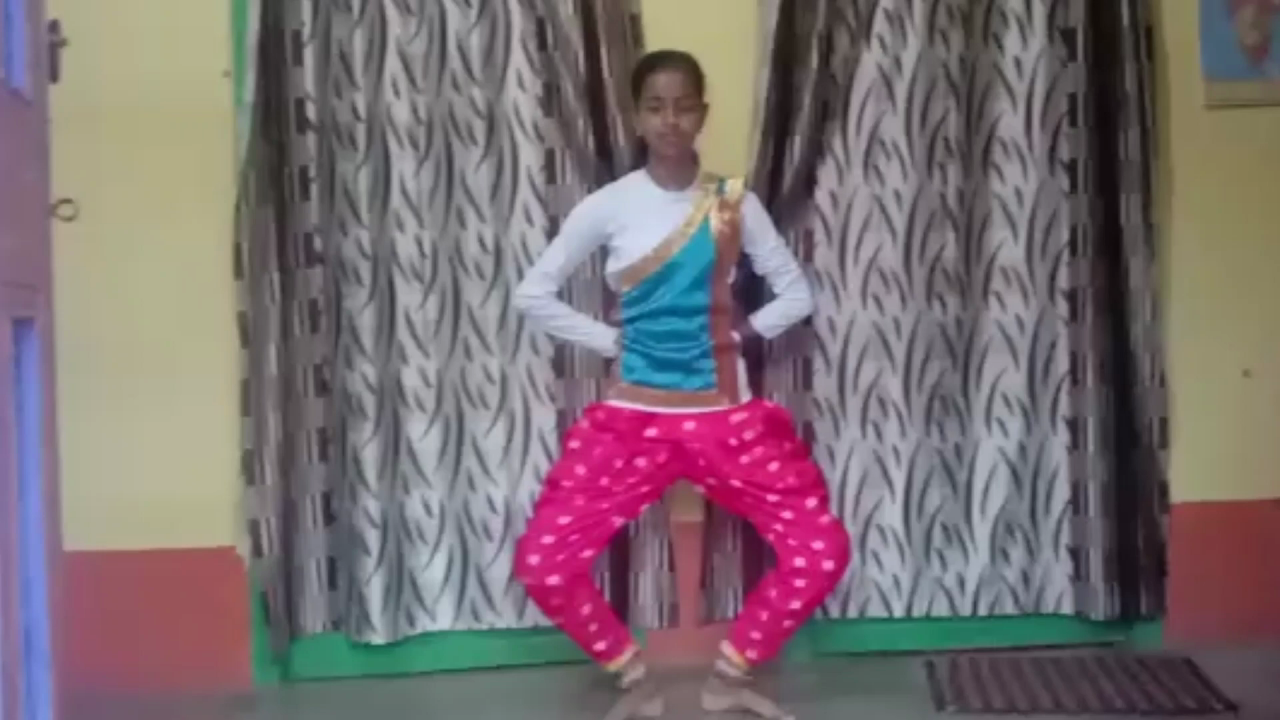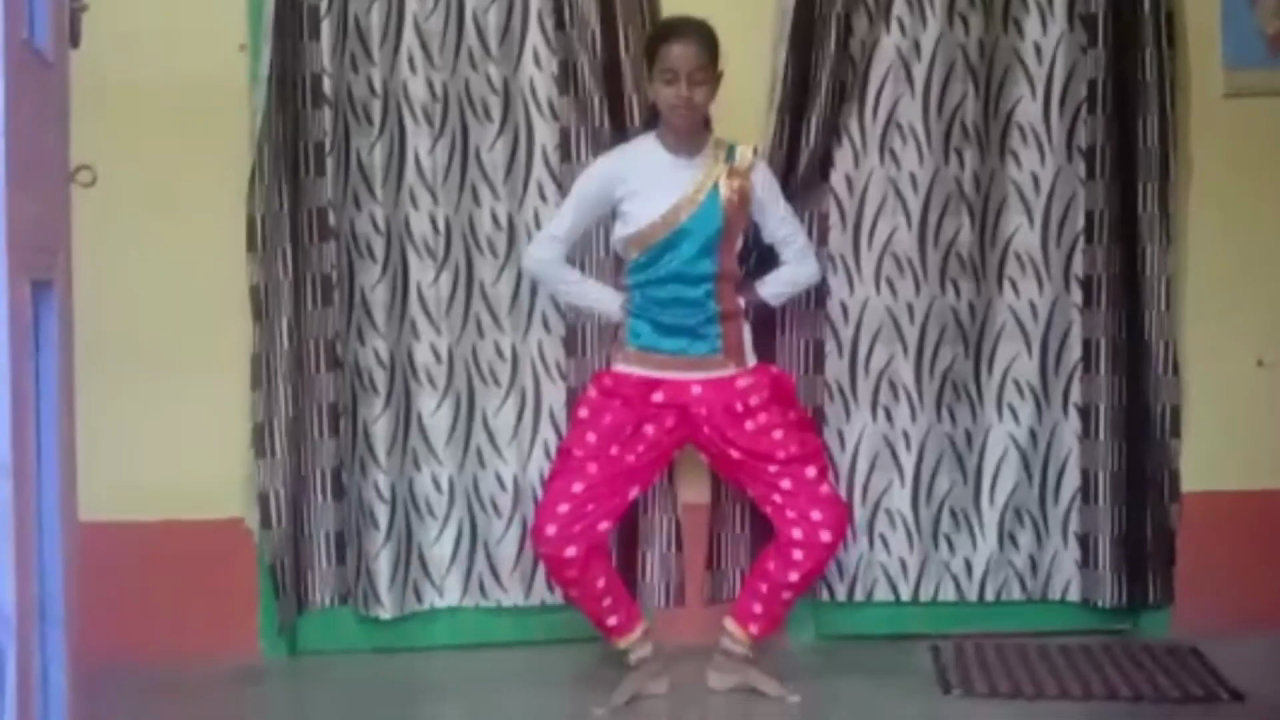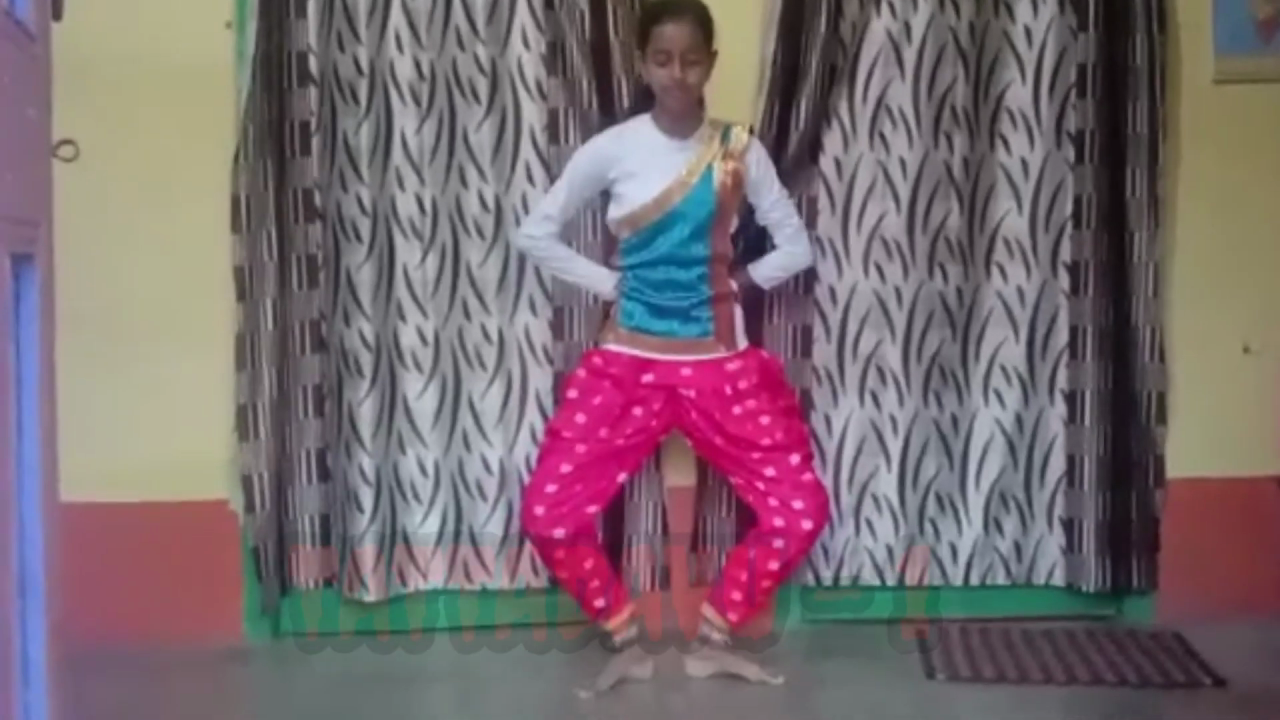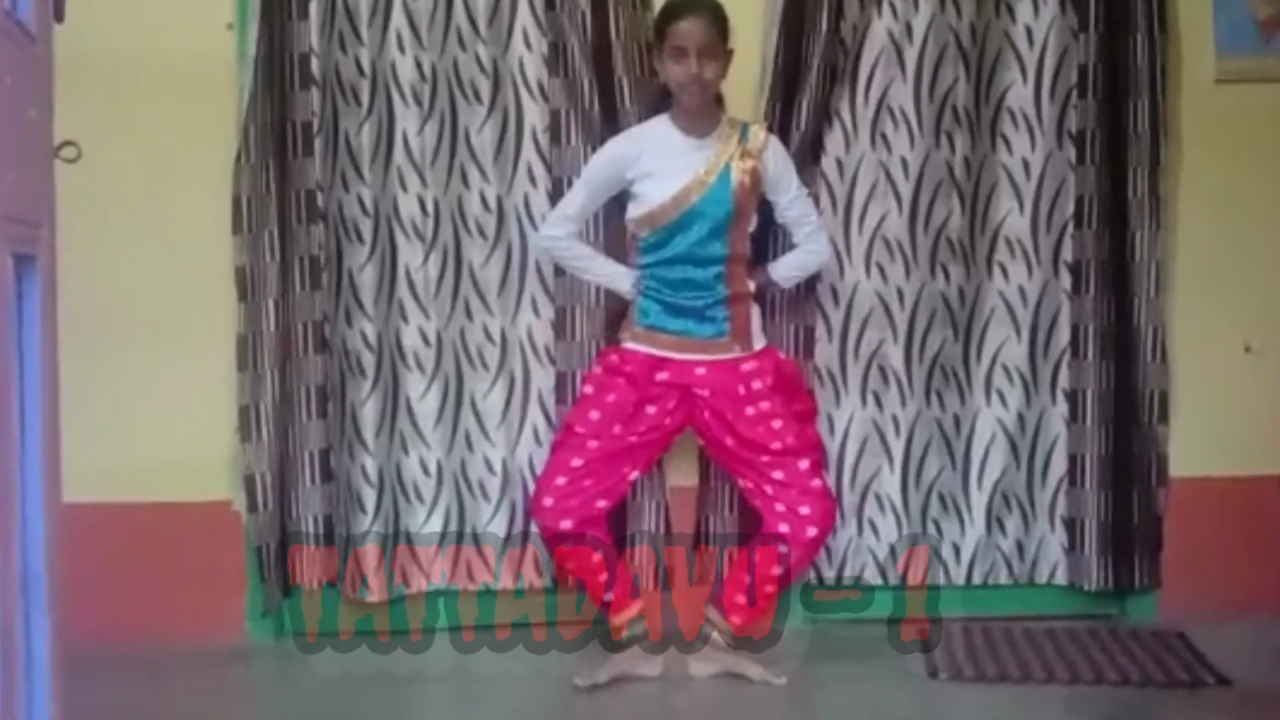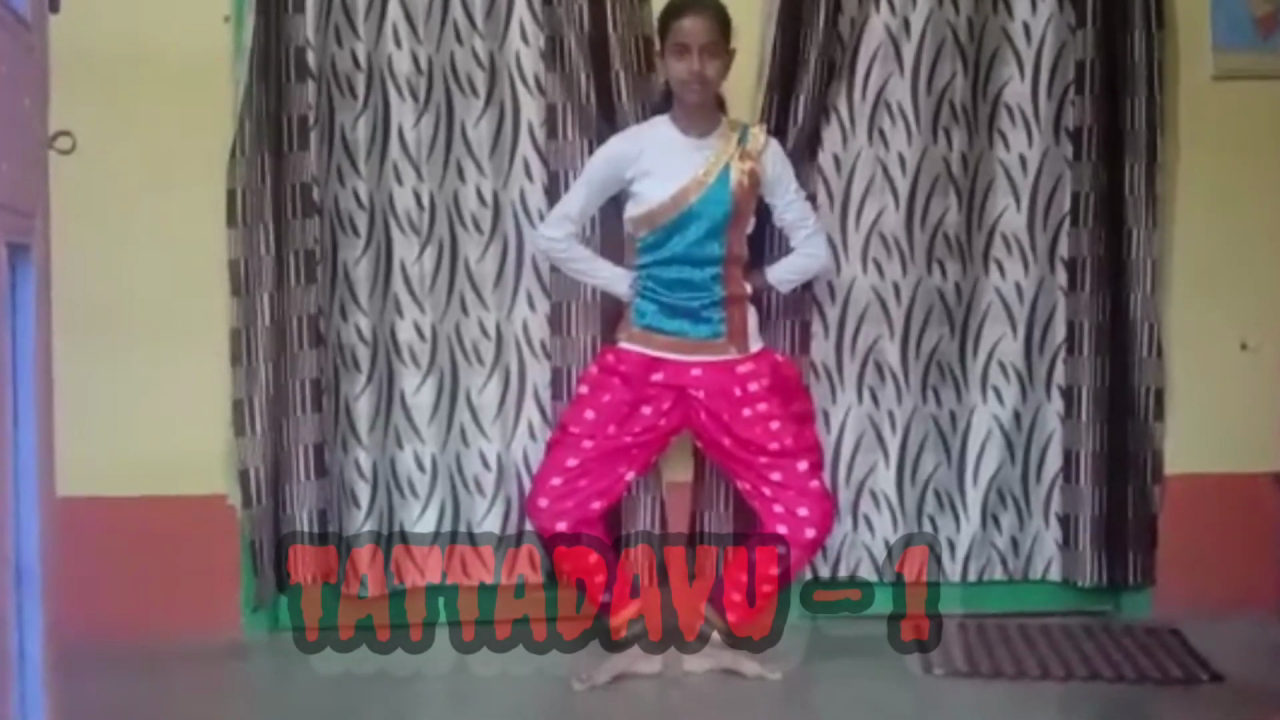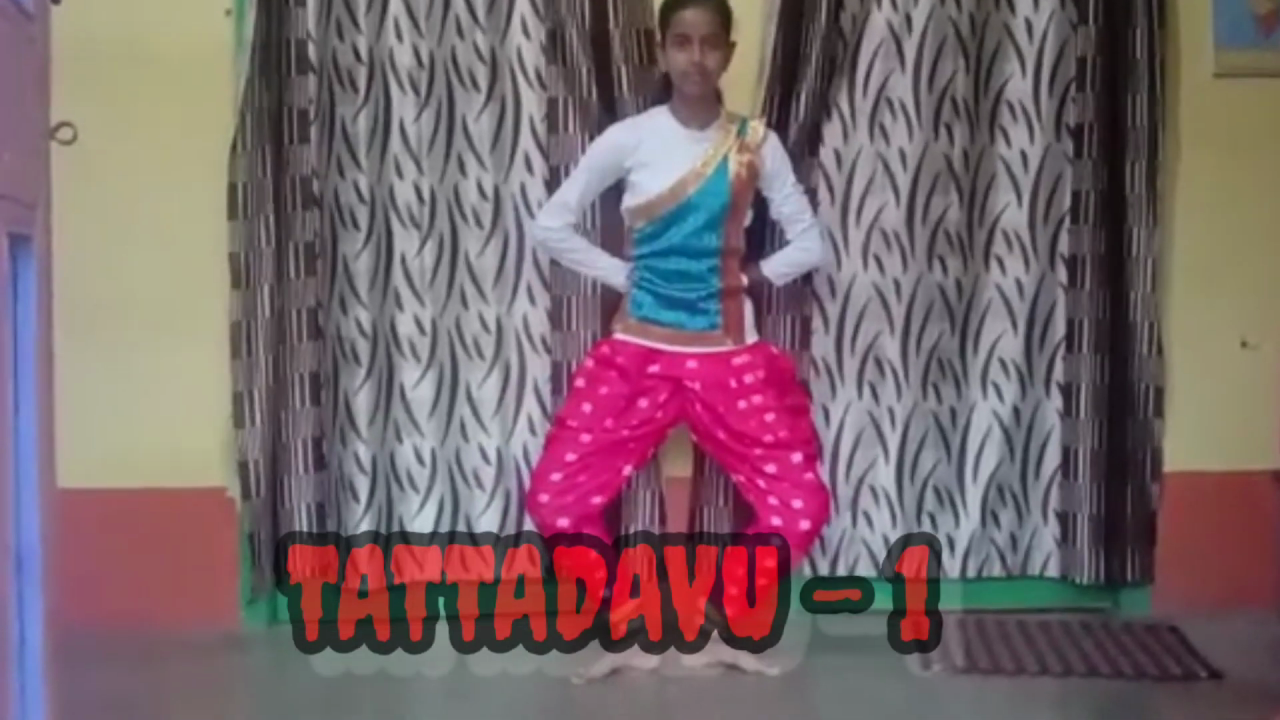
dt=0.2s
person 1, frame 1
left shoulder: (735, 202)
right shoulder: (608, 205)
left elbow: (797, 294)
right elbow: (533, 296)
left wrist: (741, 330)
right wrist: (609, 338)
left hip: (726, 414)
right hip: (633, 416)
left knee: (821, 549)
right knee: (543, 563)
person 1, frame 2
left shoulder: (745, 169)
right shoulder: (616, 170)
left elbow: (804, 263)
right elbow: (541, 256)
left wrist: (746, 296)
right wrist: (615, 303)
left hip: (730, 379)
right hip: (639, 381)
left knee: (821, 520)
right knee: (560, 534)
left ankle: (732, 650)
right ankle: (641, 656)
person 1, frame 3
left shoulder: (740, 151)
right shoulder: (611, 149)
left elbow: (797, 245)
right elbow: (534, 234)
left wrist: (737, 278)
right wrist: (609, 282)
left hip: (720, 363)
right hip: (629, 362)
left knee: (800, 509)
right knee: (549, 514)
left ankle: (713, 637)
right ankle: (626, 641)
person 1, frame 4
left shoulder: (758, 149)
right shoulder: (630, 149)
left elbow: (816, 246)
right elbow: (554, 235)
left wrist: (757, 279)
right wrist: (628, 281)
left hip: (737, 363)
right hip: (646, 361)
left knee: (807, 514)
right knee: (560, 507)
left ankle: (719, 637)
right ankle: (632, 637)
person 1, frame 5
left shoulder: (758, 152)
right shoulder: (630, 148)
left elbow: (814, 251)
right elbow: (553, 236)
left wrist: (753, 281)
right wrist: (626, 283)
left hip: (733, 364)
right hip: (642, 361)
left knee: (806, 514)
right knee: (555, 506)
left ankle: (717, 632)
person 1, frame 6
left shoulder: (756, 143)
right shoulder: (628, 138)
left elbow: (811, 244)
right elbow: (550, 225)
left wrist: (750, 275)
right wrist: (623, 274)
left hip: (729, 355)
right hip: (638, 352)
left knee: (801, 505)
right knee: (556, 500)
